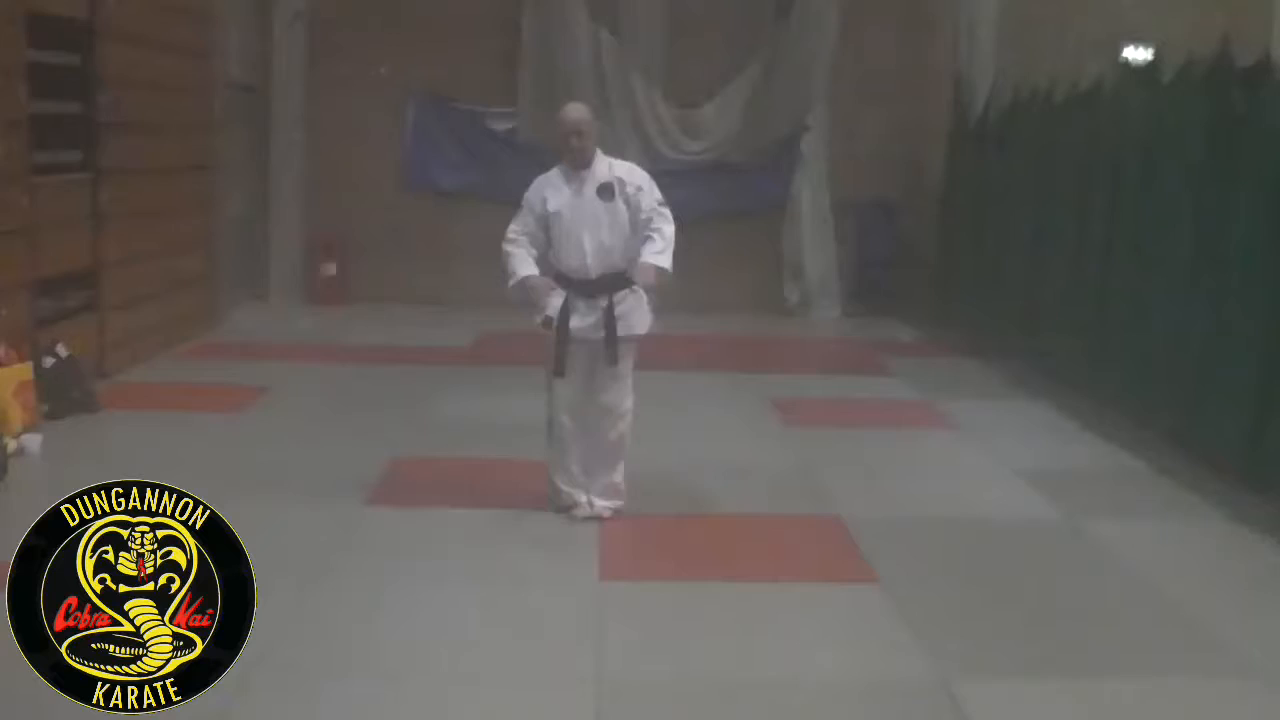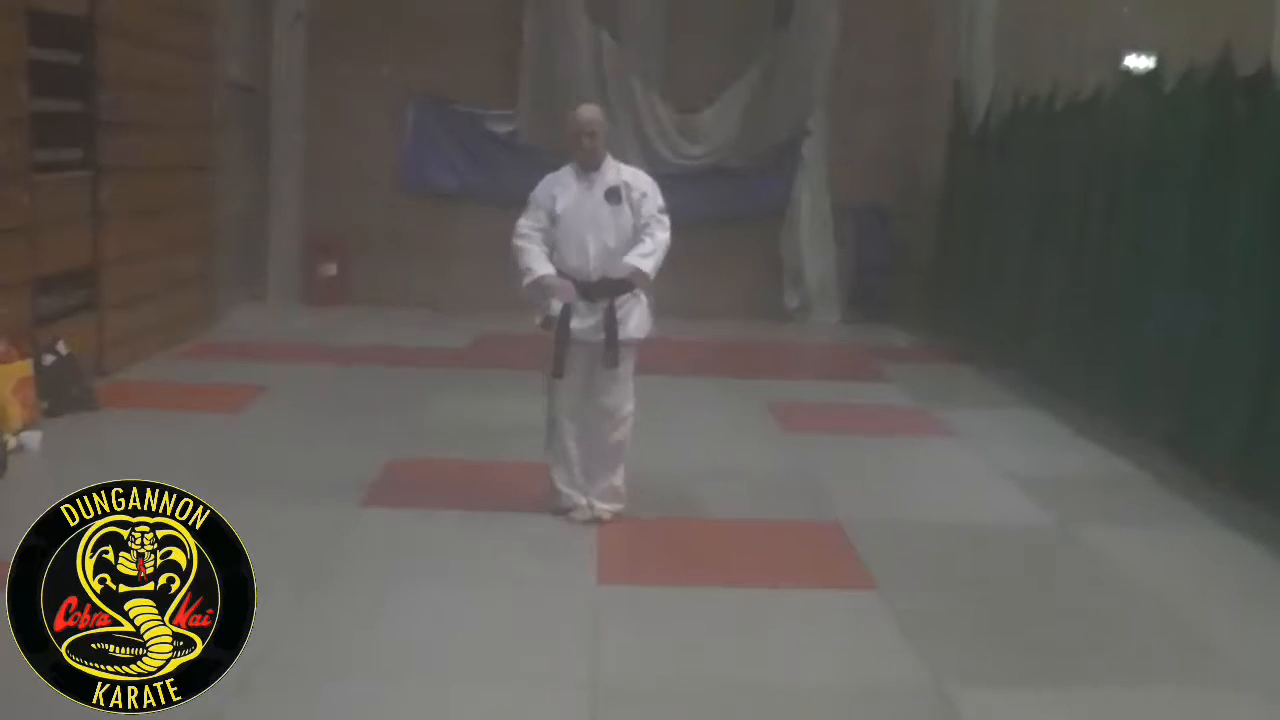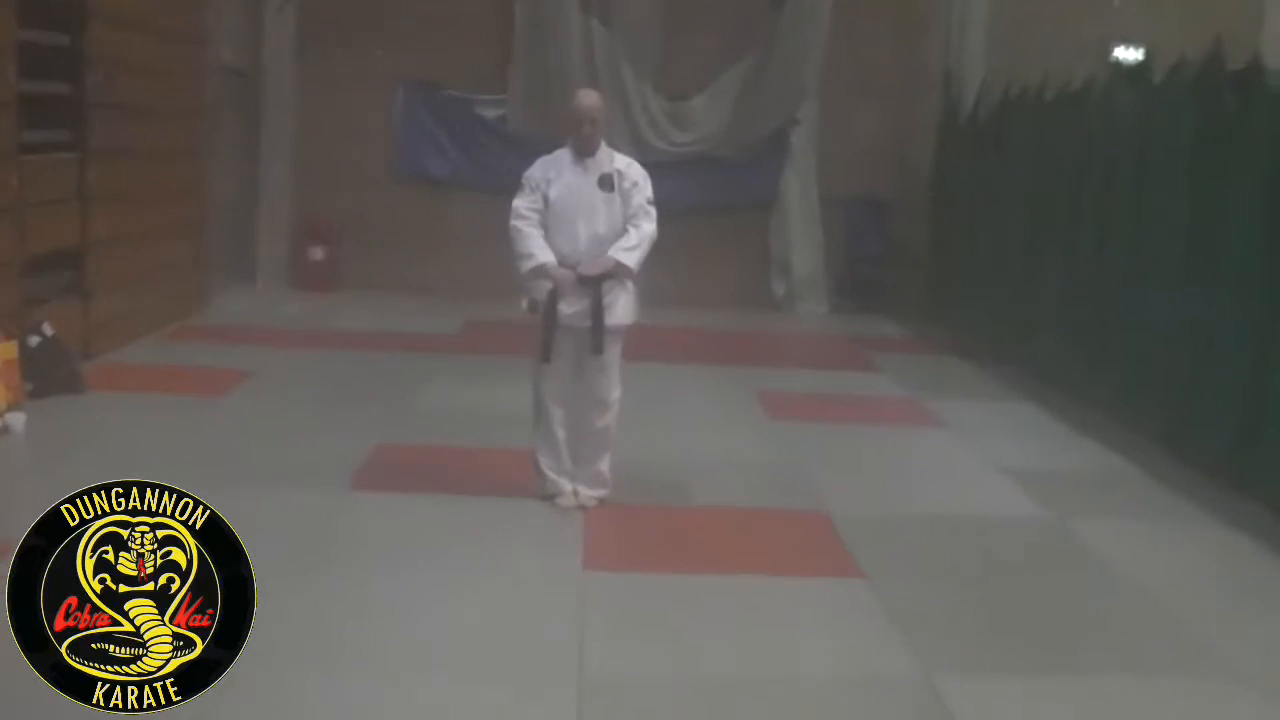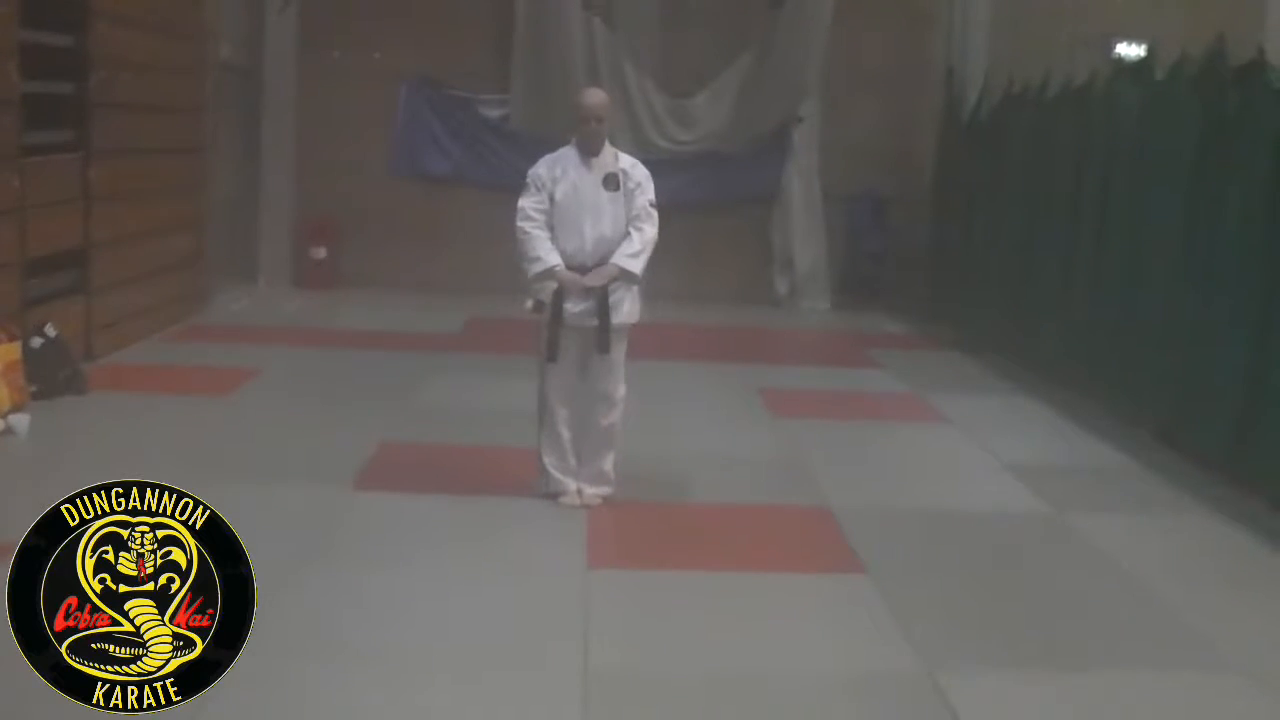
dt=0.2s
person 1, frame 1
left shoulder: (629, 177)
right shoulder: (544, 187)
left elbow: (659, 224)
right elbow: (519, 239)
left wrist: (651, 264)
right wrist: (529, 278)
left hip: (619, 305)
right hip: (568, 306)
left knee: (612, 405)
right knee: (566, 404)
left ankle: (604, 492)
right ankle: (572, 492)
person 1, frame 2
left shoulder: (636, 182)
right shoulder: (551, 187)
left elbow: (657, 232)
right elbow: (527, 238)
left wrist: (634, 267)
right wrist: (546, 279)
left hip: (620, 309)
right hip: (570, 309)
left knee: (613, 407)
right knee: (567, 406)
left ankle: (604, 495)
right ankle: (571, 494)
person 1, frame 3
left shoulder: (628, 171)
right shoulder: (544, 170)
left elbow: (644, 224)
right elbow: (523, 223)
left wrist: (609, 260)
right wrist: (549, 269)
left hip: (607, 296)
right hip: (556, 294)
left knee: (600, 394)
right knee: (554, 392)
left ankle: (590, 481)
right ankle: (558, 480)
person 1, frame 4
left shoulder: (632, 171)
right shoulder: (548, 168)
left elbow: (645, 228)
right elbow: (529, 224)
left wrist: (612, 270)
right wrist: (558, 272)
left hip: (612, 296)
right hip: (560, 294)
left knee: (605, 393)
right knee: (558, 390)
left ankle: (595, 479)
right ankle: (561, 479)
